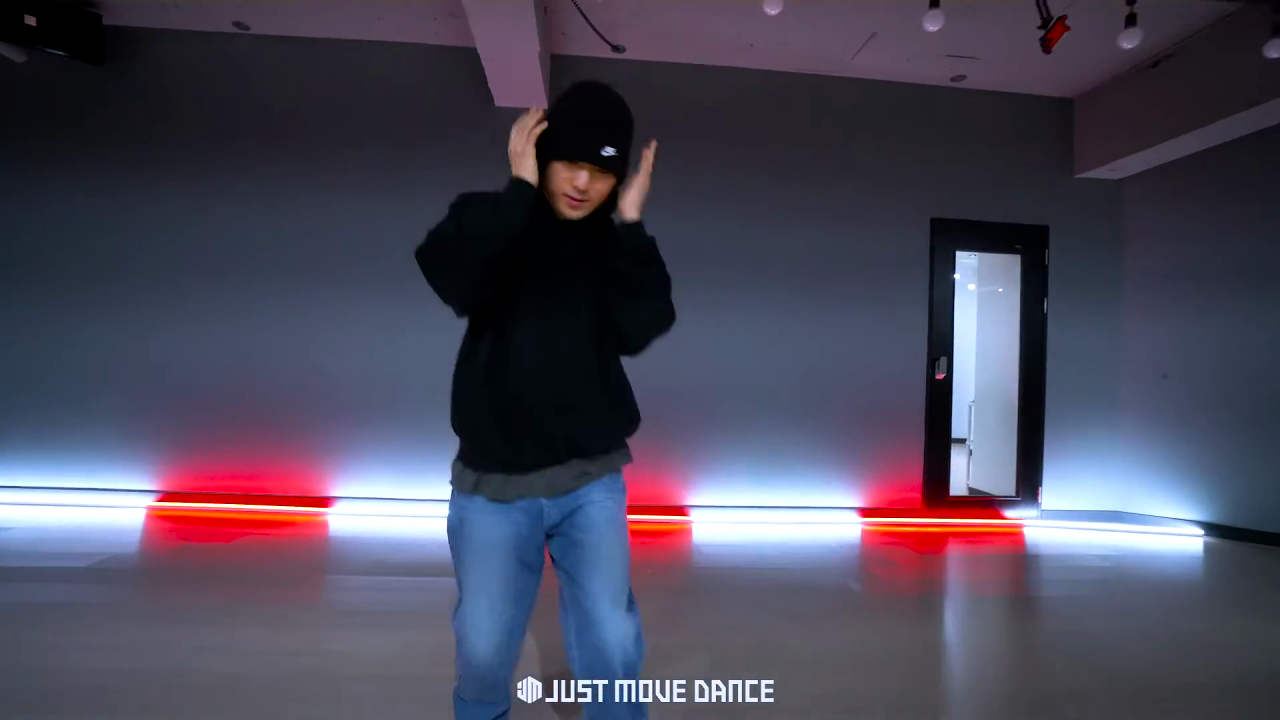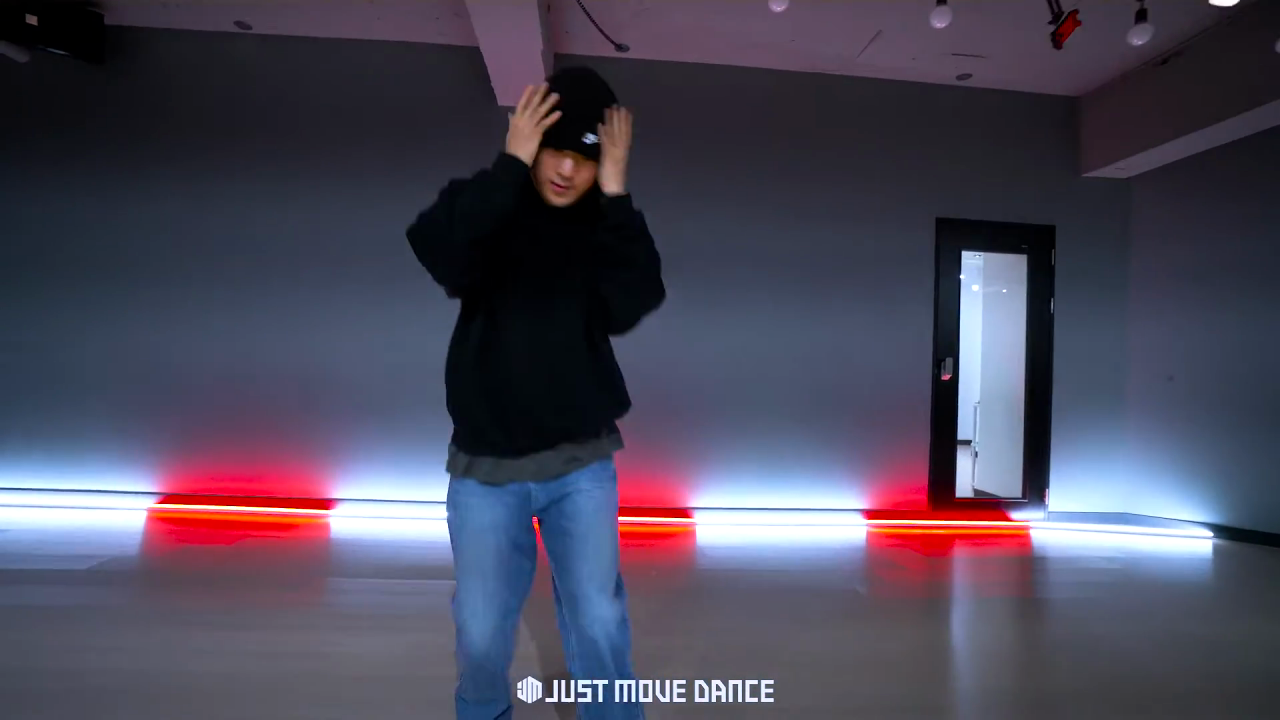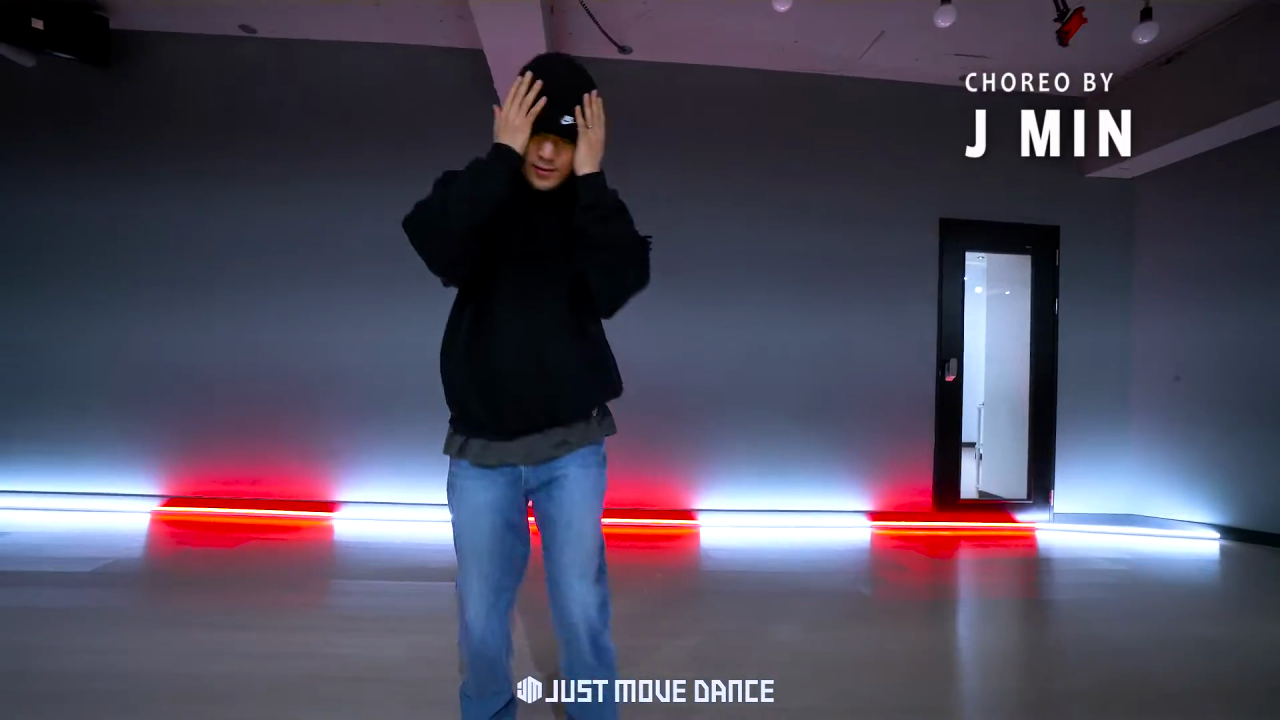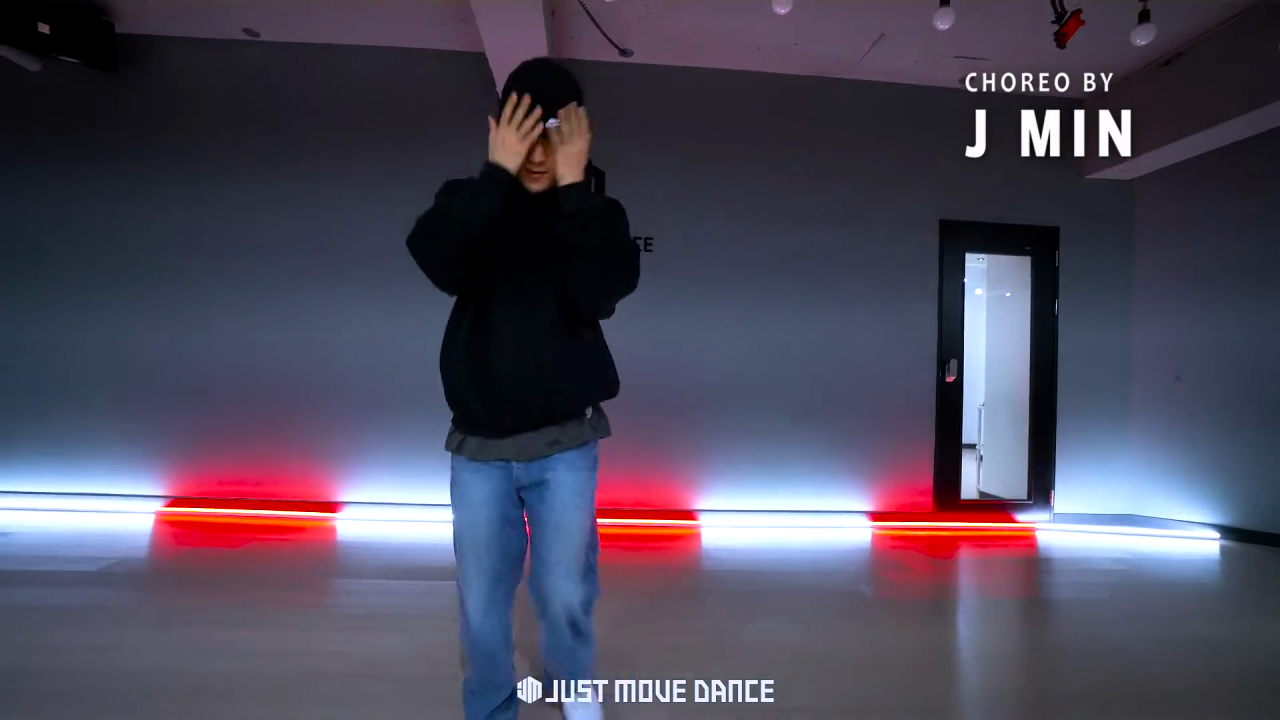
dt=0.1s
person 1, frame 1
left shoulder: (618, 249)
right shoulder: (489, 225)
left elbow: (637, 331)
right elbow: (451, 281)
left wrist: (631, 221)
right wrist: (517, 189)
left hip: (591, 480)
right hip: (491, 482)
left knee: (612, 637)
right knee: (484, 641)
person 1, frame 2
left shoulder: (608, 231)
right shoulder: (483, 210)
left elbow: (625, 310)
right elbow: (443, 259)
left wrist: (616, 193)
right wrist: (510, 167)
left hip: (581, 465)
right hip: (485, 467)
left knee: (599, 622)
right knee: (481, 632)
person 1, frame 3
left shoulder: (601, 213)
right shoulder: (471, 195)
left elbow: (610, 290)
right elbow: (439, 252)
left wrist: (589, 178)
right wrist: (500, 155)
left hip: (572, 443)
right hip: (480, 449)
left knee: (578, 599)
right knee: (481, 610)
person 1, frame 4
left shoulder: (597, 214)
right shoulder: (469, 205)
left elbow: (597, 295)
right elbow: (440, 264)
left wrist: (573, 188)
right wrist: (495, 173)
left hip: (565, 443)
right hip: (479, 445)
left knee: (562, 593)
right knee: (481, 605)
